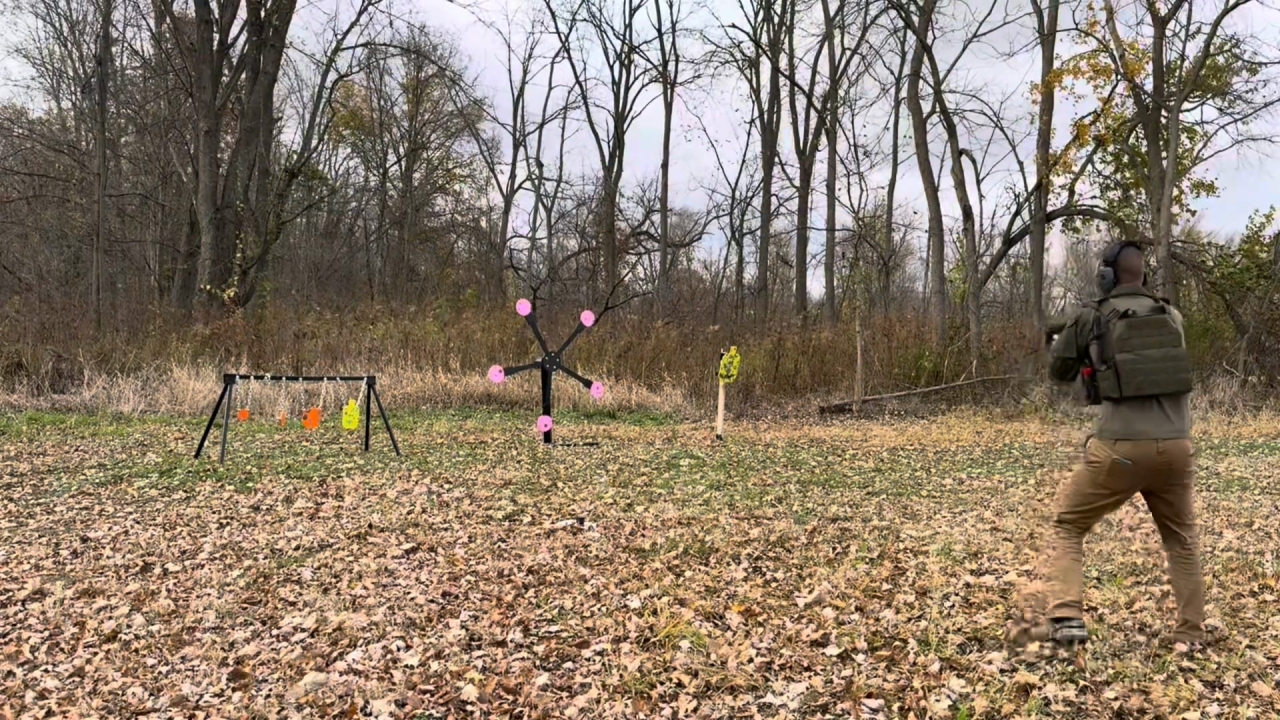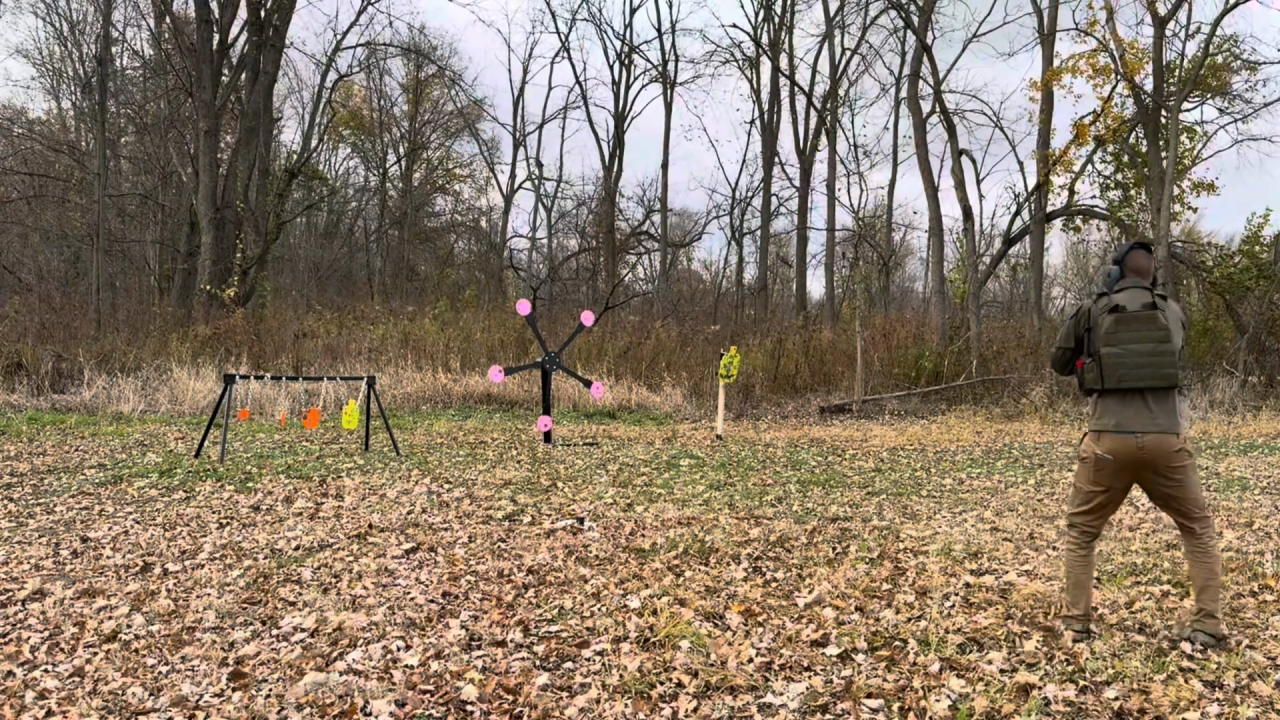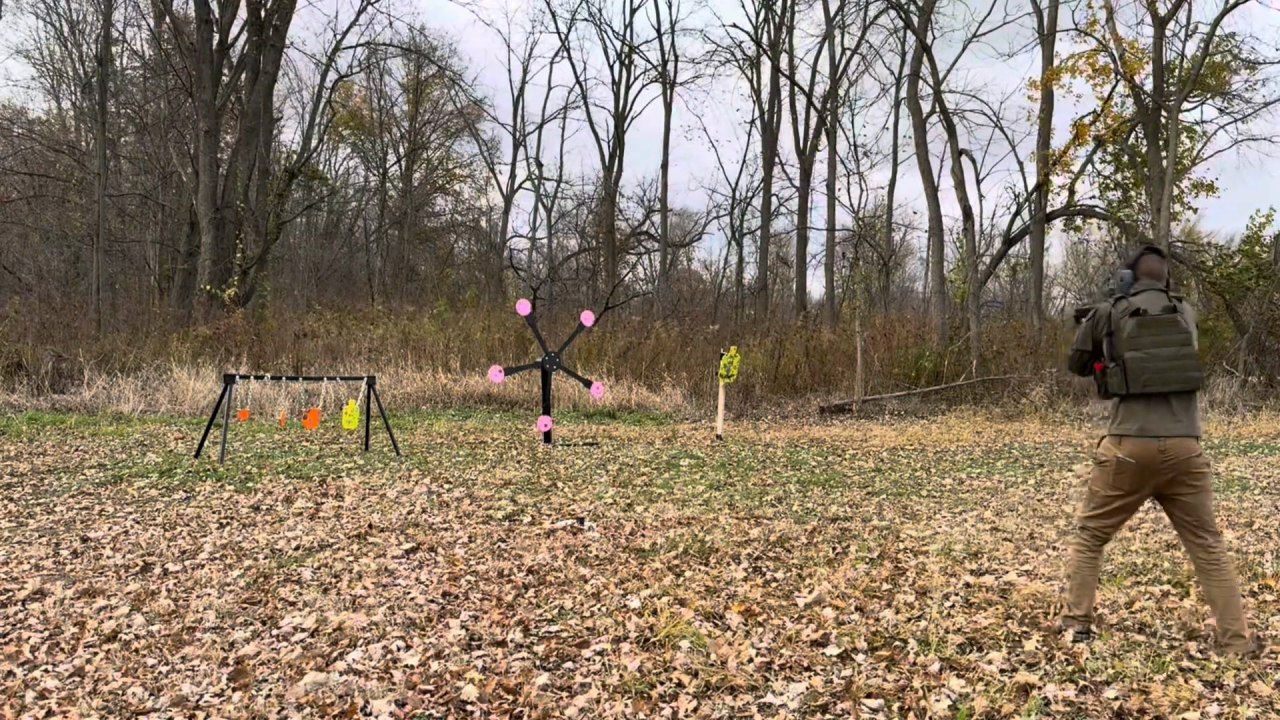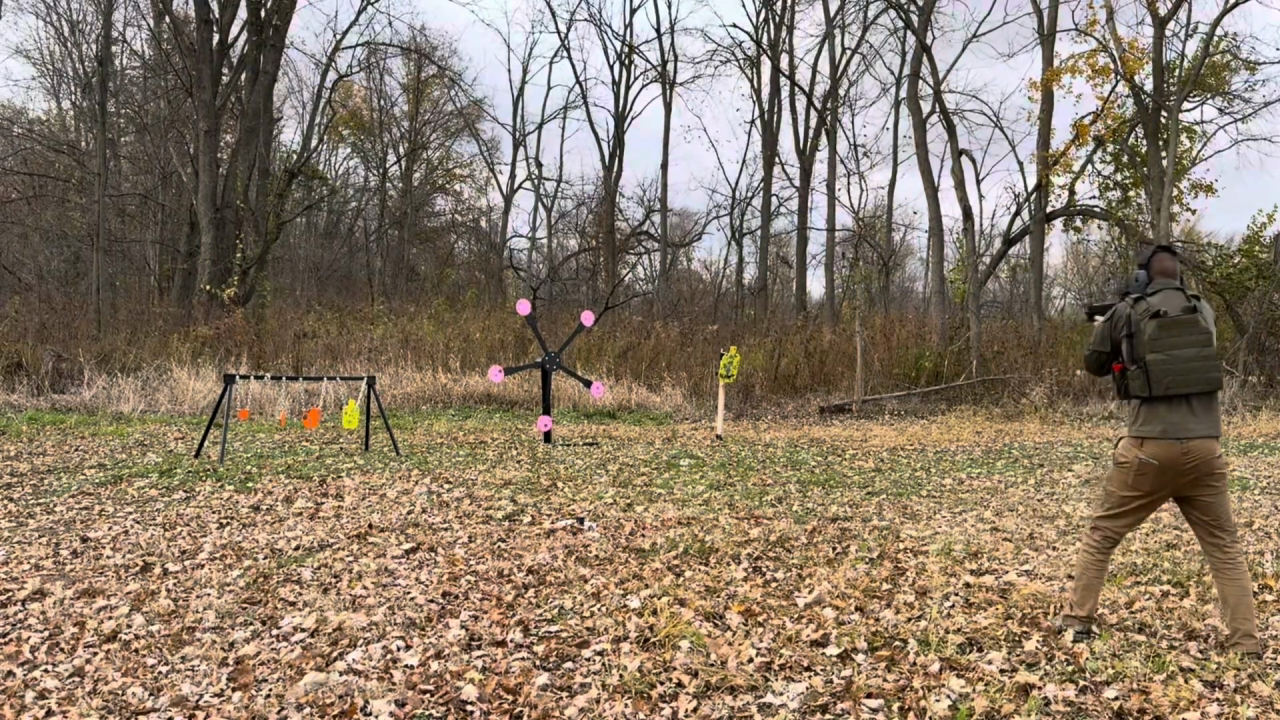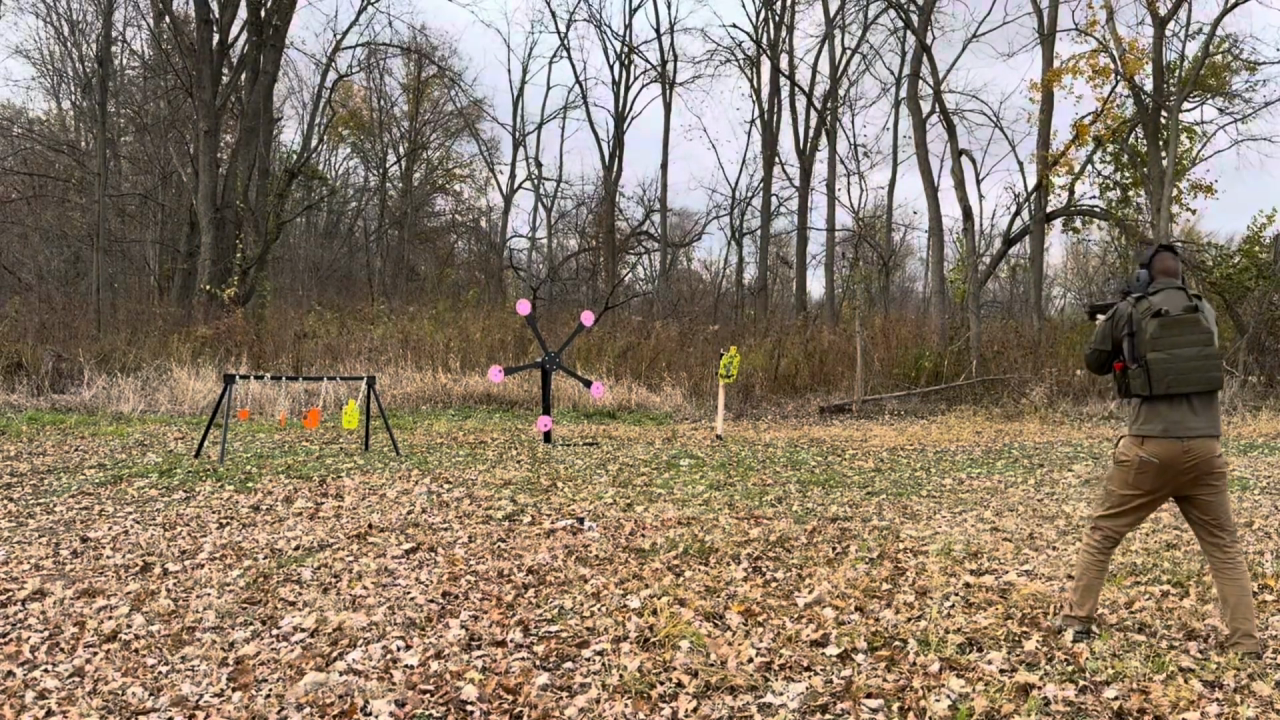
dt=0.3s
person 1, frame 1
left shoulder: (1090, 318)
right shoulder: (1171, 316)
left elbow: (1060, 371)
left wrist: (1061, 343)
left hip: (1119, 447)
right hip: (1174, 446)
left knee: (1067, 525)
right knee: (1181, 539)
left ankle: (1066, 617)
right ankle: (1190, 633)
person 1, frame 2
left shoulder: (1088, 311)
right shoulder: (1173, 313)
left elbow: (1057, 363)
left hip: (1108, 443)
right hip: (1164, 443)
left knee: (1080, 533)
right knee: (1198, 527)
left ankle: (1076, 625)
right ankle: (1207, 623)
person 1, frame 3
left shoulder: (1107, 314)
right shoulder: (1186, 314)
left elbow: (1077, 364)
left hip: (1128, 448)
right hip: (1183, 448)
left knee: (1090, 534)
right knee: (1207, 544)
left ankle: (1077, 622)
right ankle: (1238, 641)
person 1, frame 4
left shoulder: (1125, 314)
right shoulder: (1204, 312)
left elbow: (1094, 364)
left wrist: (1104, 326)
left hip: (1148, 448)
right hip: (1204, 448)
left knee: (1101, 534)
right knee: (1224, 545)
left ankle: (1077, 620)
right ankle: (1246, 643)
person 1, frame 5
left shoulder: (1126, 313)
right shoulder: (1206, 311)
left elbow: (1095, 362)
left wrist: (1105, 325)
left hip: (1149, 447)
right hip: (1204, 447)
left knee: (1102, 533)
right knee: (1224, 545)
left ankle: (1077, 620)
right ankle: (1246, 642)
